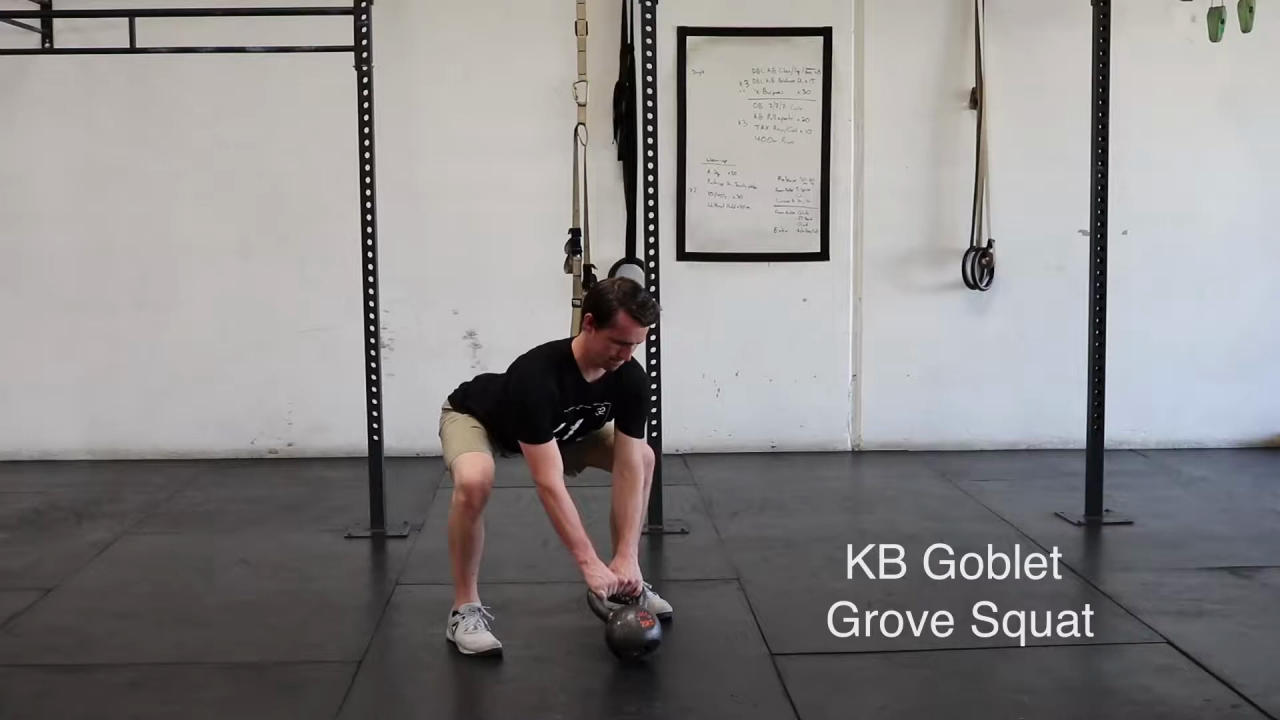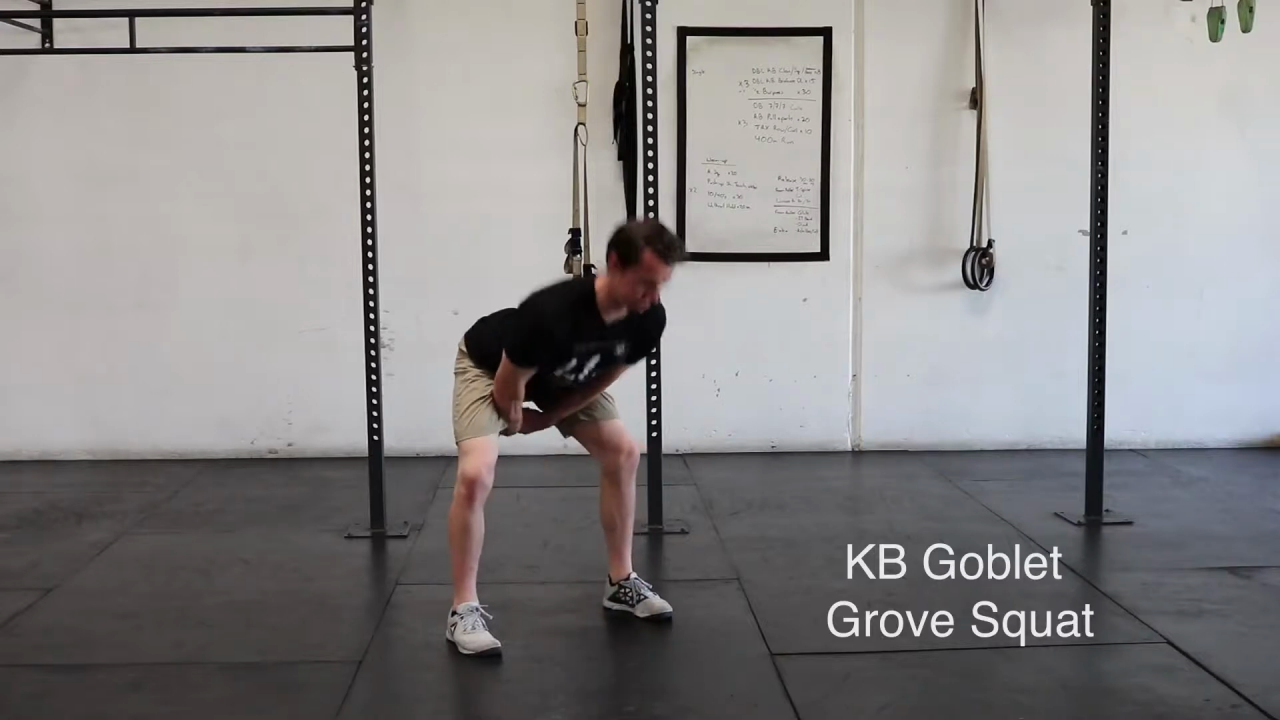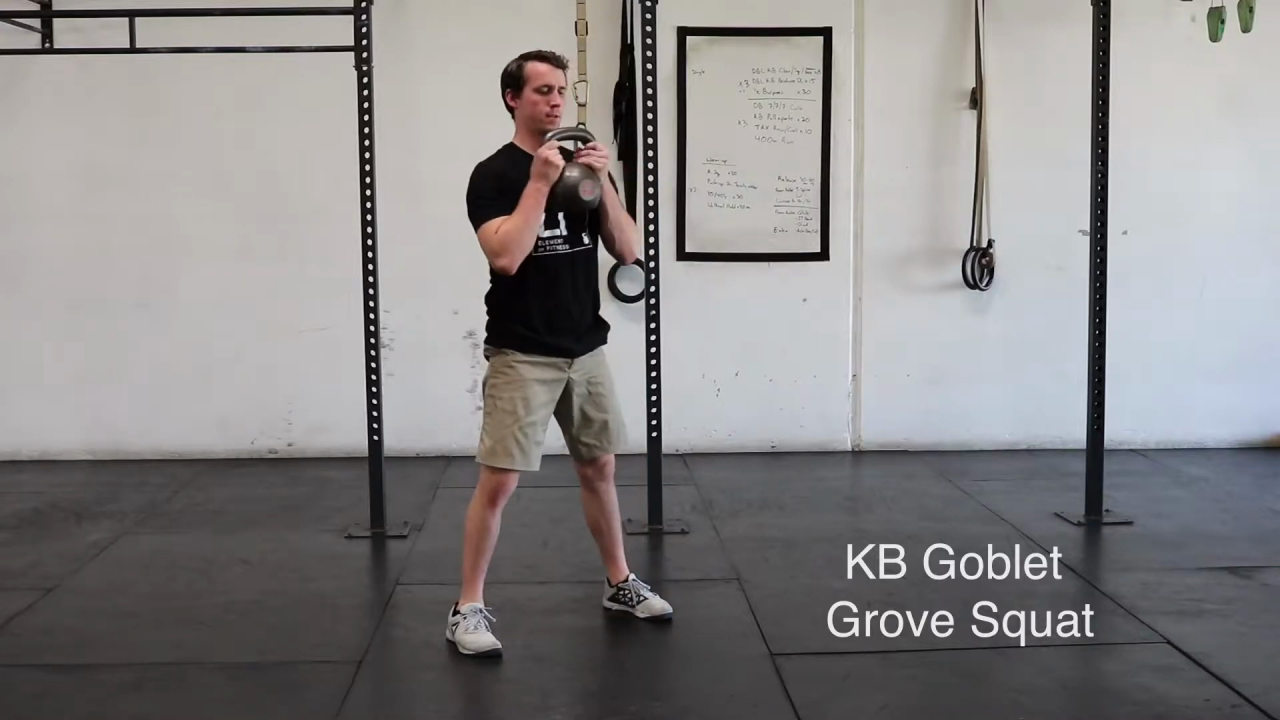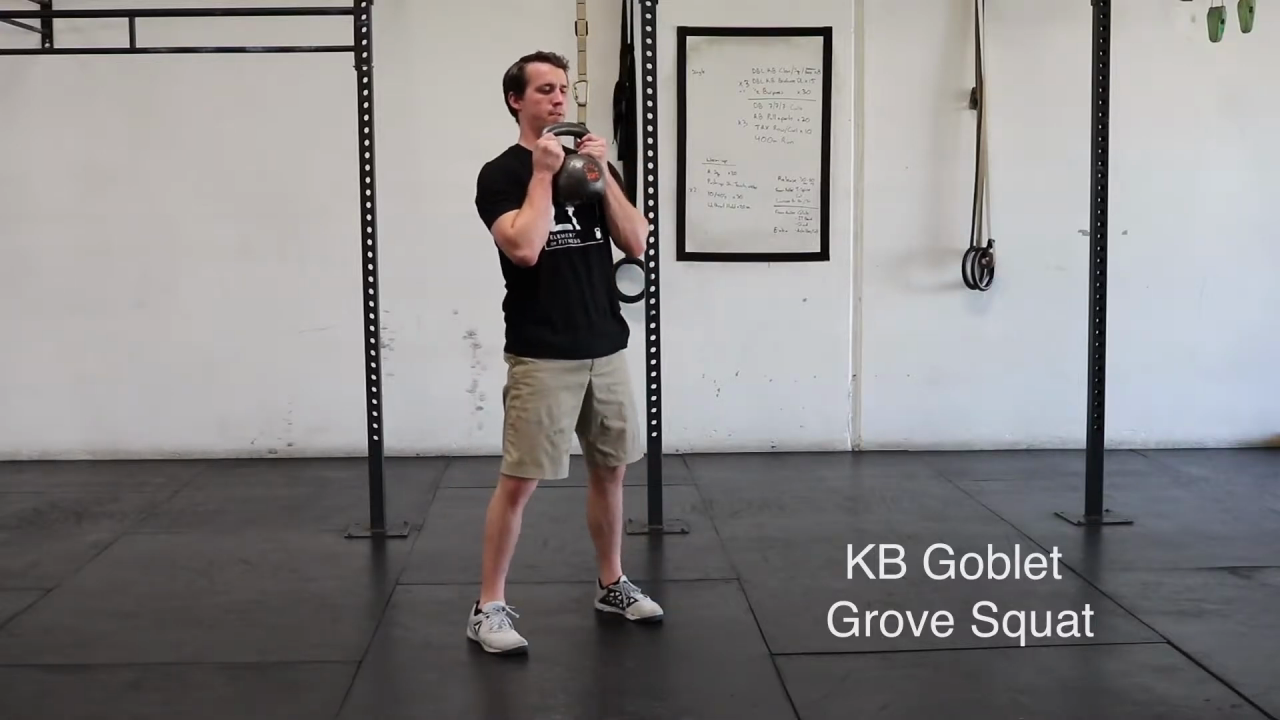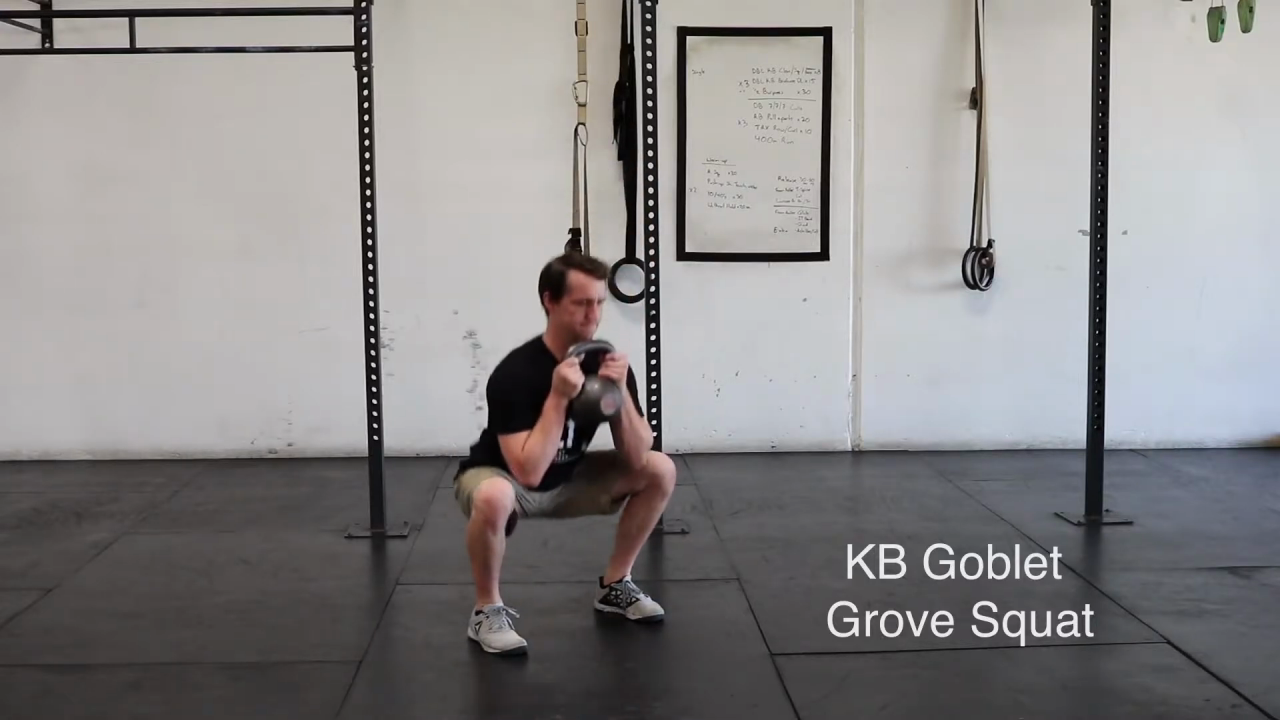
dt=1s
person 1, frame 1
left shoulder: (631, 379)
right shoulder: (536, 376)
left elbow: (629, 468)
right elbow: (549, 483)
left wrist: (626, 557)
right wrist: (590, 564)
right hip: (474, 416)
left knee: (643, 459)
right knee: (473, 482)
left ankle: (625, 580)
right ankle: (465, 608)
person 1, frame 2
left shoulder: (648, 320)
right shoulder: (549, 314)
left elbow: (604, 378)
right elbow: (509, 385)
left wrist: (545, 416)
right wrist: (515, 418)
right hip: (487, 366)
left knee: (624, 454)
right knee: (476, 476)
left ankle: (622, 583)
right ankle: (464, 610)
person 1, frame 3
left shoulder: (584, 167)
right shoulder: (495, 174)
left elbow: (626, 250)
right elbow: (506, 257)
left wrist: (602, 181)
right wrist: (539, 181)
left hip: (585, 349)
right hip: (522, 355)
left knee: (600, 470)
right knee: (497, 482)
left ankle: (619, 582)
right ankle: (468, 608)
person 1, frame 4
left shoulder: (594, 163)
right shoulder: (502, 174)
left elbow: (636, 243)
right elbow: (523, 248)
left wrist: (602, 172)
right wrist: (543, 173)
left hip: (606, 349)
right hip: (542, 356)
left knee: (610, 471)
right knee: (519, 482)
left ankle: (611, 585)
right ankle: (488, 607)
person 1, frame 5
left shoulder: (608, 363)
right shoulder: (516, 373)
left elbow: (637, 459)
right elbow: (528, 473)
left wrist: (619, 391)
right wrist: (558, 397)
left hip: (567, 478)
right hip: (503, 481)
left knee: (660, 472)
right knee: (495, 497)
left ankle: (614, 585)
right ankle: (487, 610)
